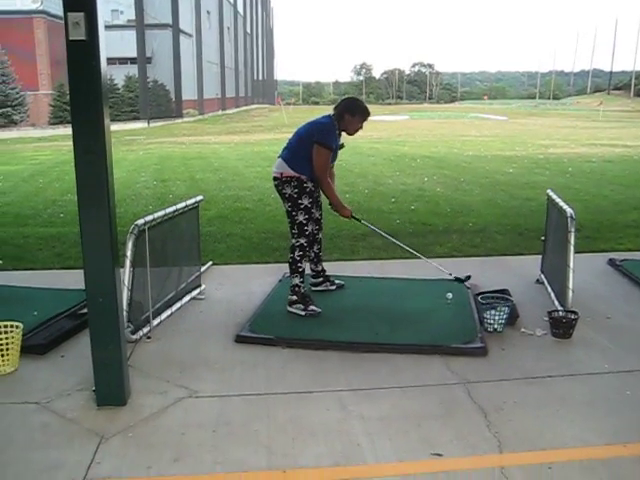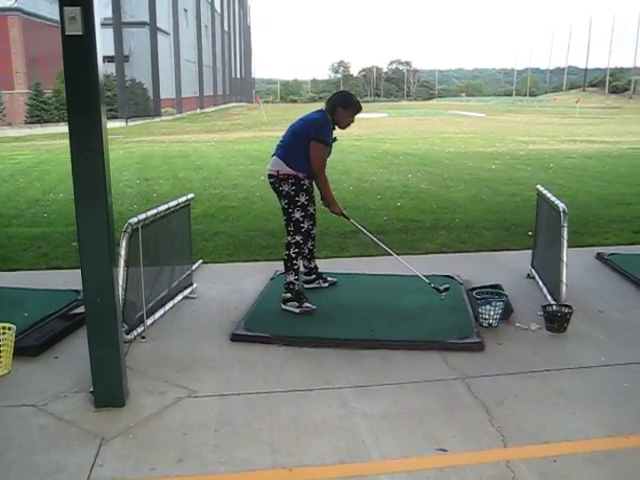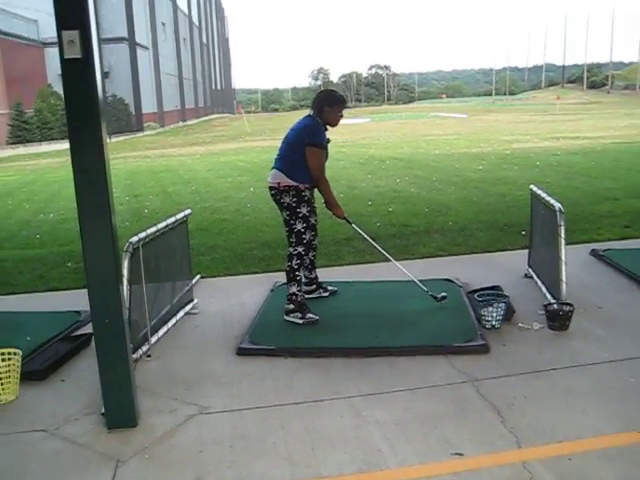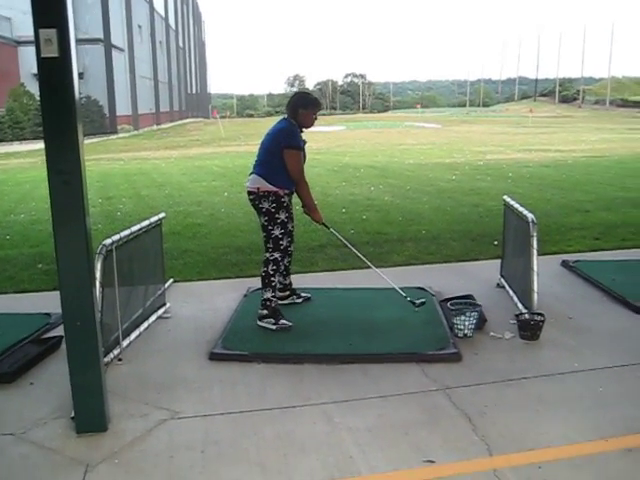
dt=1s
person 1, frame 1
left shoulder: (332, 129)
right shoulder: (326, 130)
left elbow: (328, 170)
right elbow: (321, 176)
left wrist: (334, 199)
right wrist: (339, 206)
left hip: (304, 178)
right hip: (290, 179)
left knee: (314, 228)
right knee: (302, 234)
left ankle: (318, 278)
right ankle: (296, 297)
person 1, frame 2
left shoulder: (321, 121)
right shoulder: (321, 125)
left elbow: (315, 168)
right elbow: (318, 171)
left wrist: (326, 197)
right wrist: (332, 202)
left hip: (296, 175)
right hip: (286, 176)
left knee: (308, 225)
right knee: (297, 231)
left ankle: (311, 275)
right ankle: (290, 294)
person 1, frame 3
left shoulder: (311, 125)
right shoulder: (314, 130)
left elbow: (312, 172)
right elbow: (318, 175)
left wrist: (328, 200)
right wrist: (334, 205)
left hip: (295, 187)
right hip: (287, 188)
left knee: (309, 236)
right knee: (299, 242)
left ankle: (311, 284)
right ankle: (293, 305)
person 1, frame 4
left shoulder: (287, 128)
right shoulder: (289, 133)
left elbow: (291, 176)
right elbow: (298, 178)
left wrist: (305, 203)
right wrist: (312, 208)
left hip: (274, 192)
right hip: (267, 193)
left knee: (285, 242)
right knee: (275, 248)
left ankle: (284, 290)
right ankle: (267, 310)
